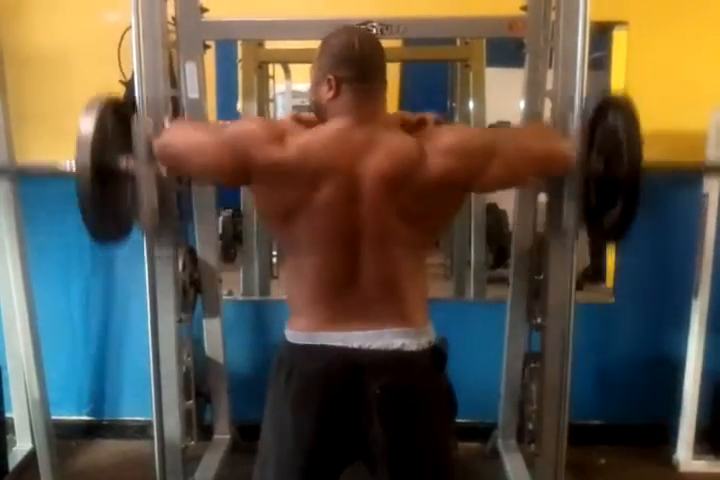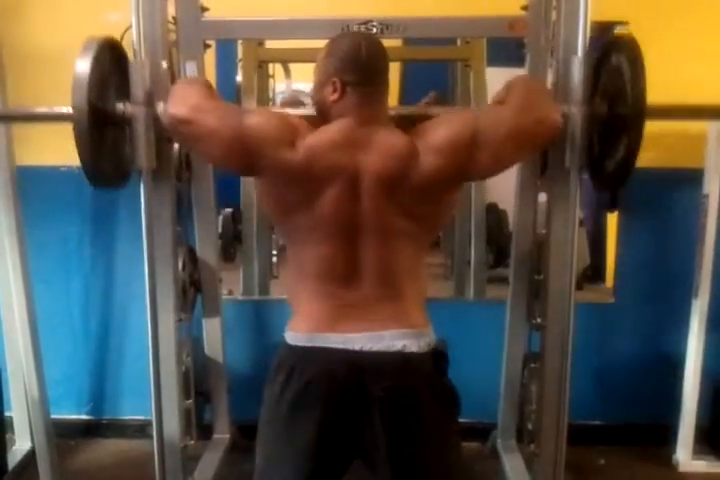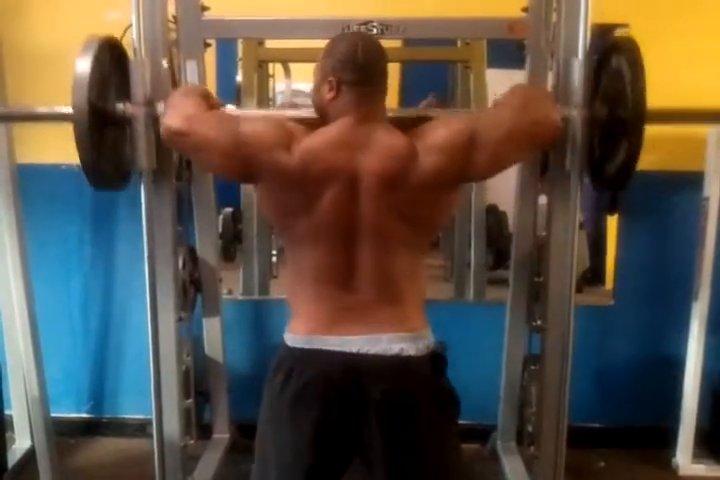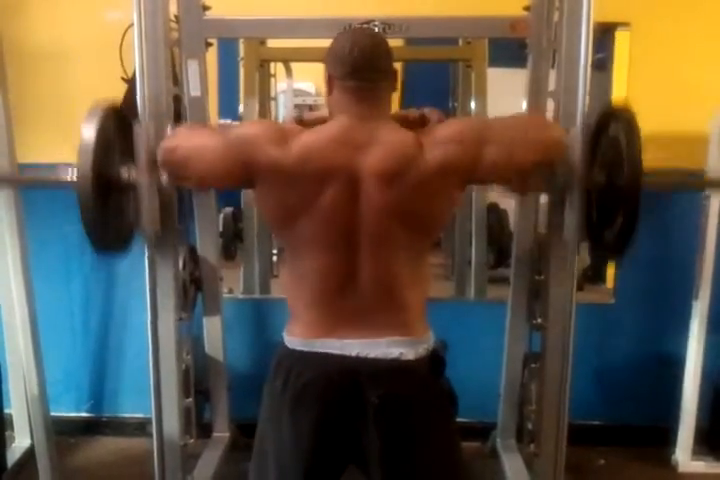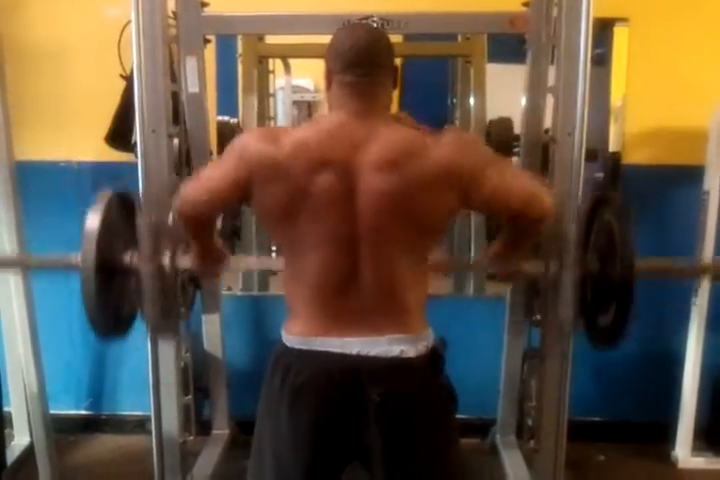
dt=0.2s
person 1, frame 1
left shoulder: (273, 152)
right shoulder: (440, 157)
left elbow: (170, 143)
right elbow: (556, 150)
left hip: (310, 361)
right hip: (404, 362)
person 1, frame 2
left shoulder: (282, 150)
right shoulder: (435, 154)
left elbow: (182, 112)
right elbow: (544, 116)
left wrist: (195, 86)
right wrist: (516, 90)
left hip: (311, 363)
right hip: (406, 363)
person 1, frame 3
left shoulder: (278, 152)
right shoulder: (435, 154)
left elbow: (178, 122)
right elbow: (543, 116)
left wrist: (196, 96)
right wrist: (516, 96)
left hip: (310, 365)
right hip: (404, 365)
person 1, frame 4
left shoulder: (271, 150)
right shoulder: (443, 151)
left elbow: (174, 150)
right elbow: (549, 140)
right wrist: (516, 176)
left hip: (309, 365)
right hip: (403, 366)
person 1, frame 5
left shoulder: (266, 152)
right shoulder: (444, 157)
left elbow: (188, 208)
right elbow: (537, 207)
left wrist: (205, 248)
right wrist: (510, 248)
left hip: (307, 365)
right hip: (402, 366)
